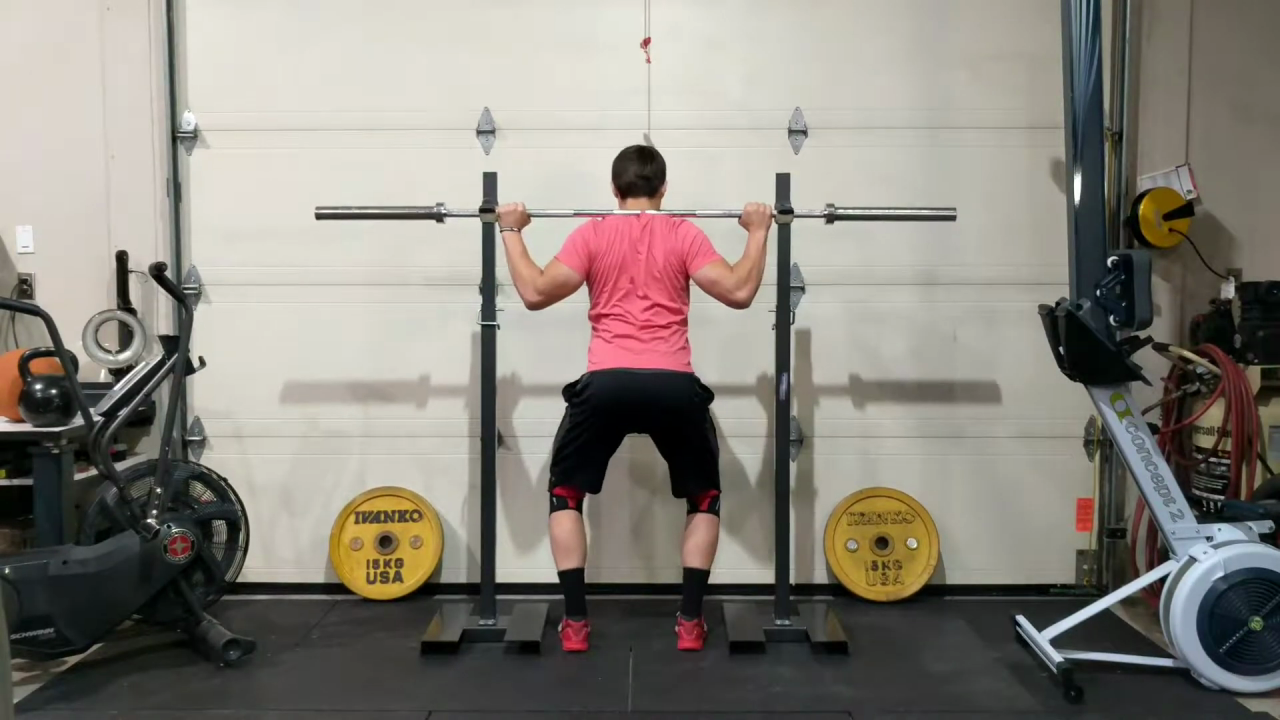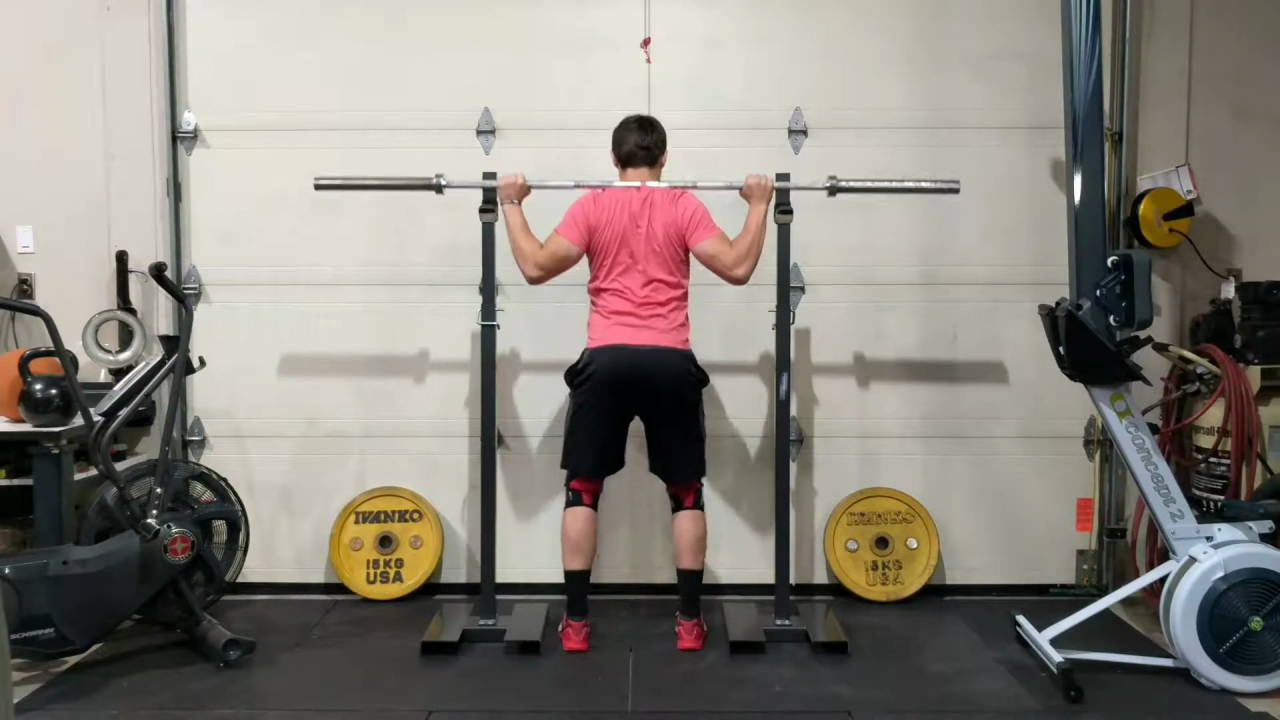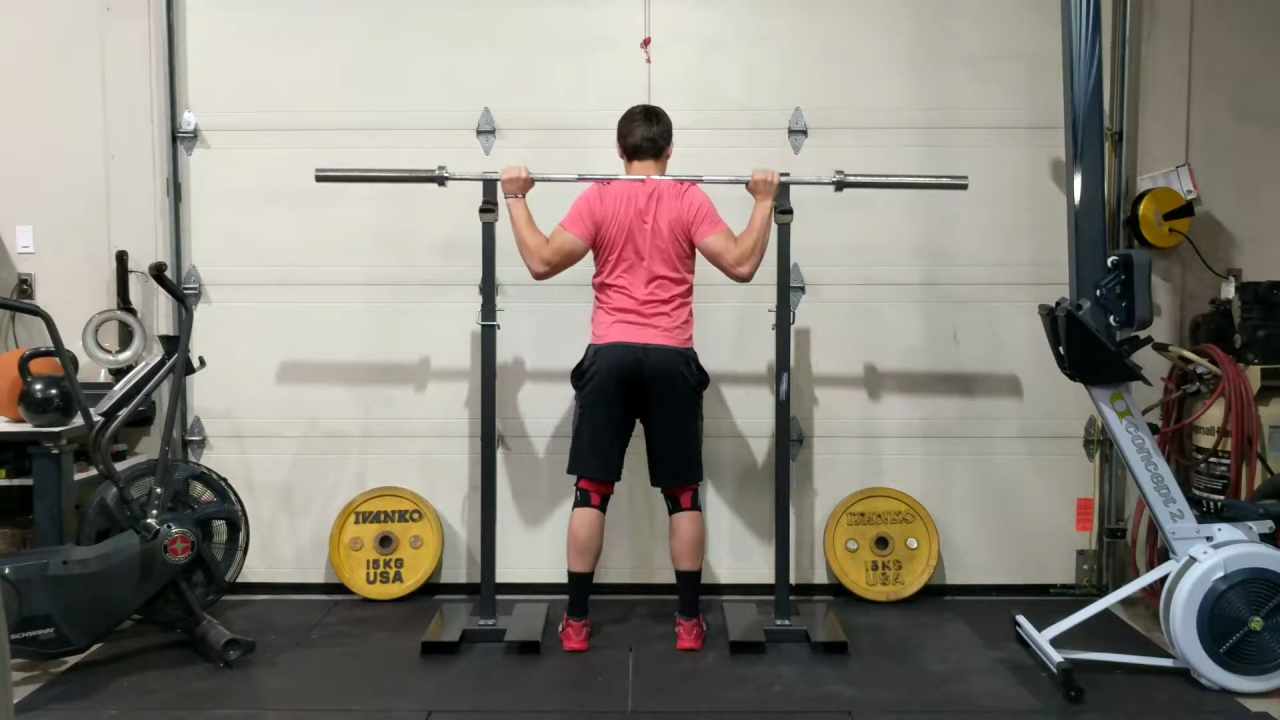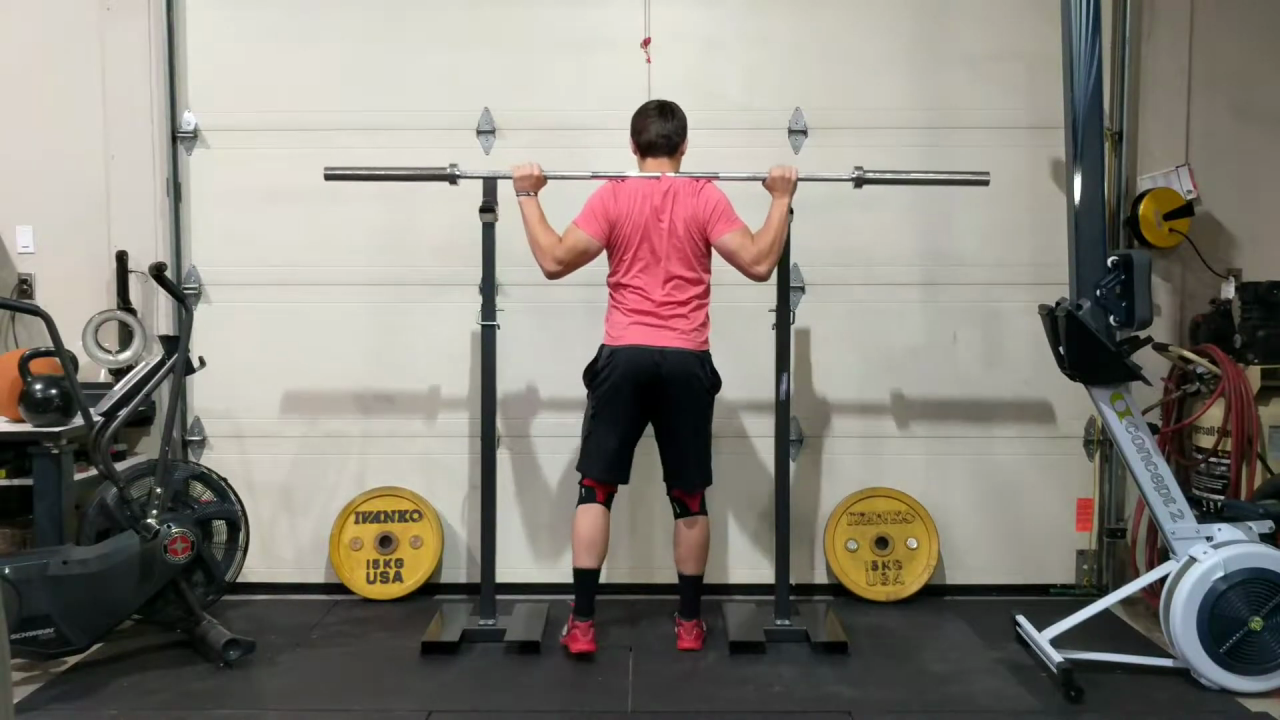
dt=0.3s
person 1, frame 1
left shoulder: (591, 235)
right shoulder: (684, 234)
left elbow: (535, 293)
right elbow: (739, 292)
left wrist: (511, 232)
right wrist: (758, 232)
left hip: (606, 384)
right hip: (673, 385)
left knee: (565, 494)
right knee: (703, 498)
left ankle: (575, 622)
right ankle: (690, 620)
person 1, frame 2
left shoulder: (592, 206)
right shoulder: (684, 206)
left elbow: (535, 267)
right elbow: (738, 268)
left wrist: (510, 203)
right wrist: (759, 205)
left hip: (605, 361)
right hip: (670, 363)
left knee: (582, 489)
right knee: (686, 492)
left ankle: (576, 622)
right ankle: (689, 621)
person 1, frame 3
left shoulder: (597, 199)
right shoulder: (690, 200)
left elbow: (541, 262)
right elbow: (742, 264)
left wrist: (515, 198)
right wrist: (764, 201)
left hip: (610, 358)
right hip: (672, 360)
left knee: (592, 490)
right knee: (682, 494)
left ankle: (576, 621)
right ankle: (689, 621)
person 1, frame 4
left shoulder: (611, 196)
right shoulder: (706, 197)
left elbow: (554, 261)
right elbow: (758, 263)
left wrist: (527, 194)
right wrist: (781, 198)
left hip: (623, 359)
right hip: (687, 363)
left knee: (595, 490)
right knee: (689, 497)
left ankle: (581, 621)
right ankle: (689, 622)
